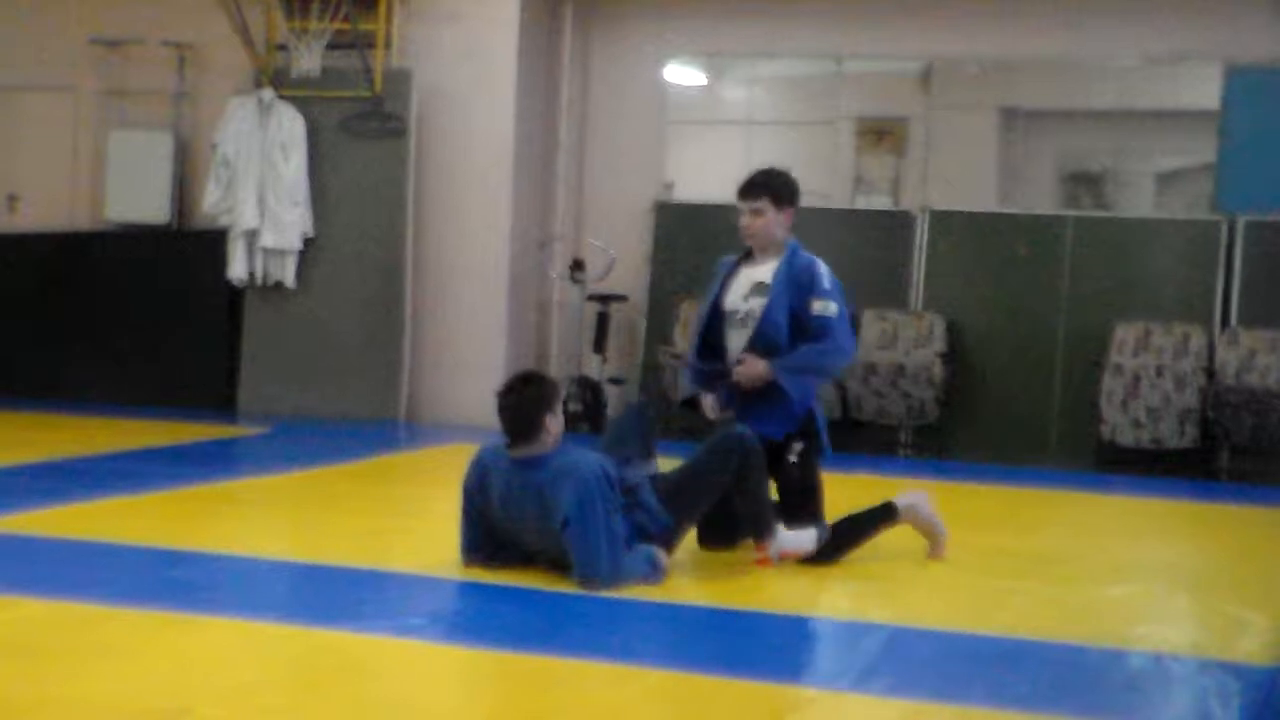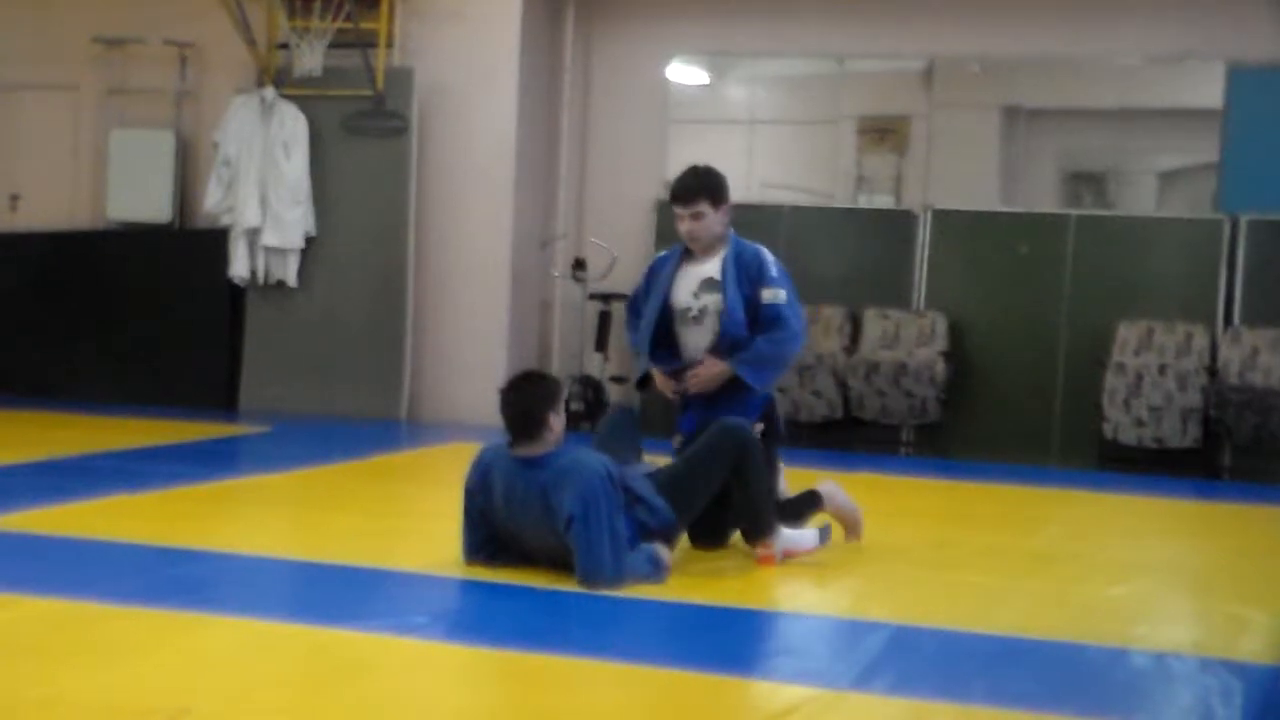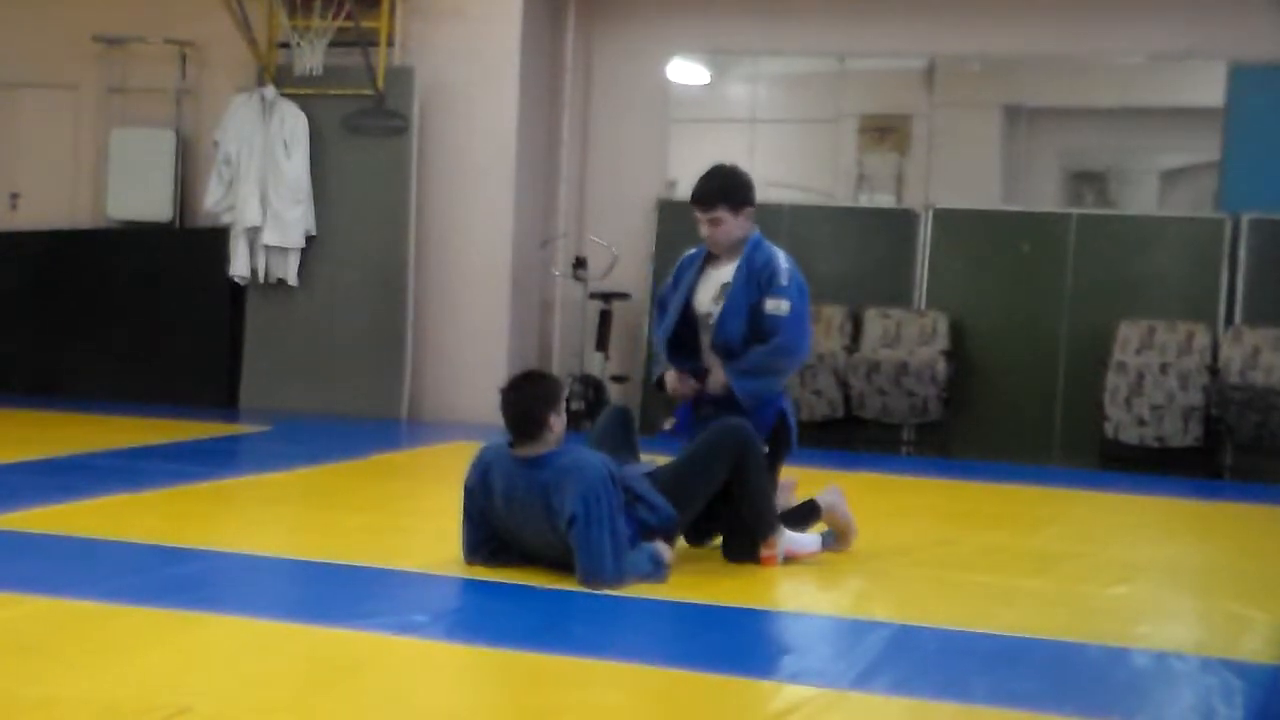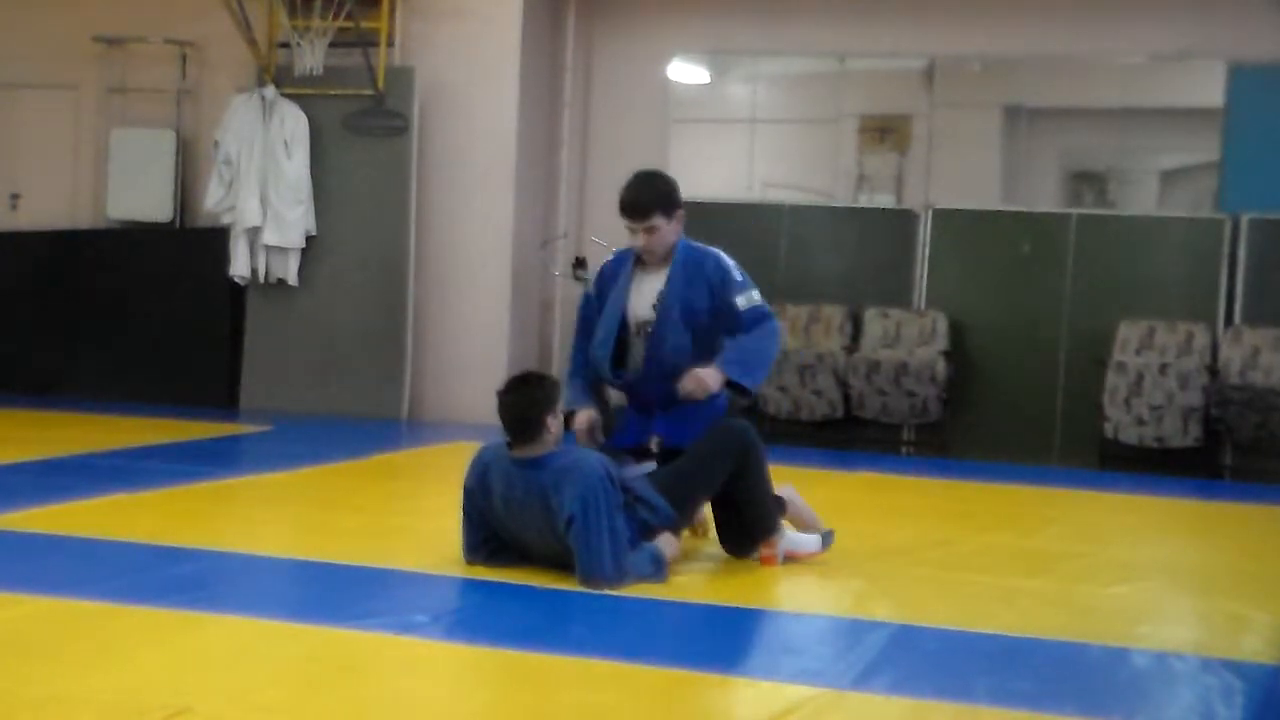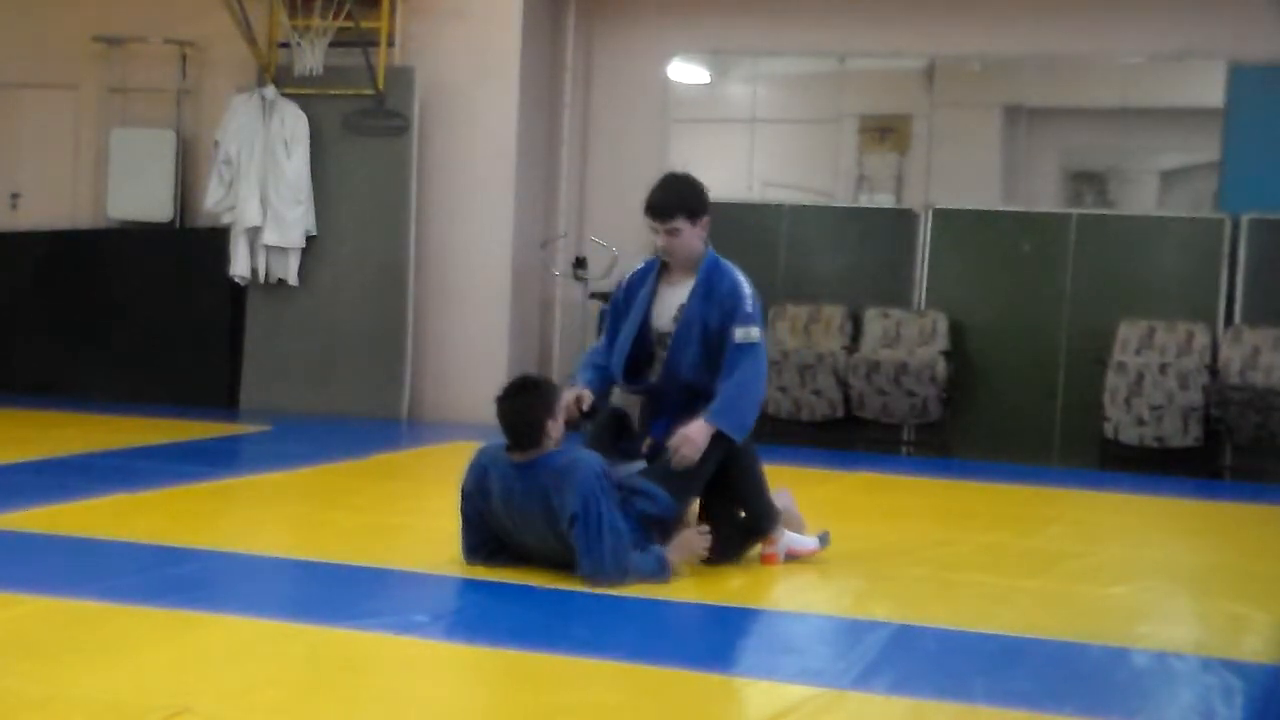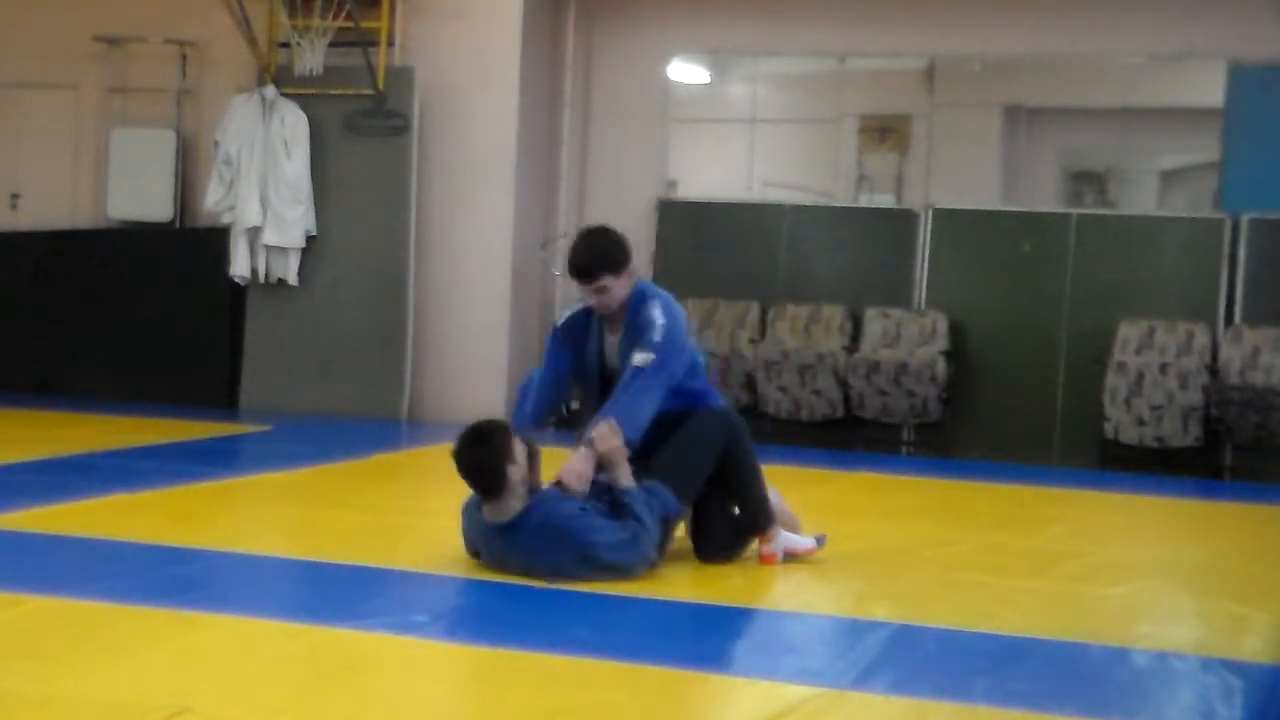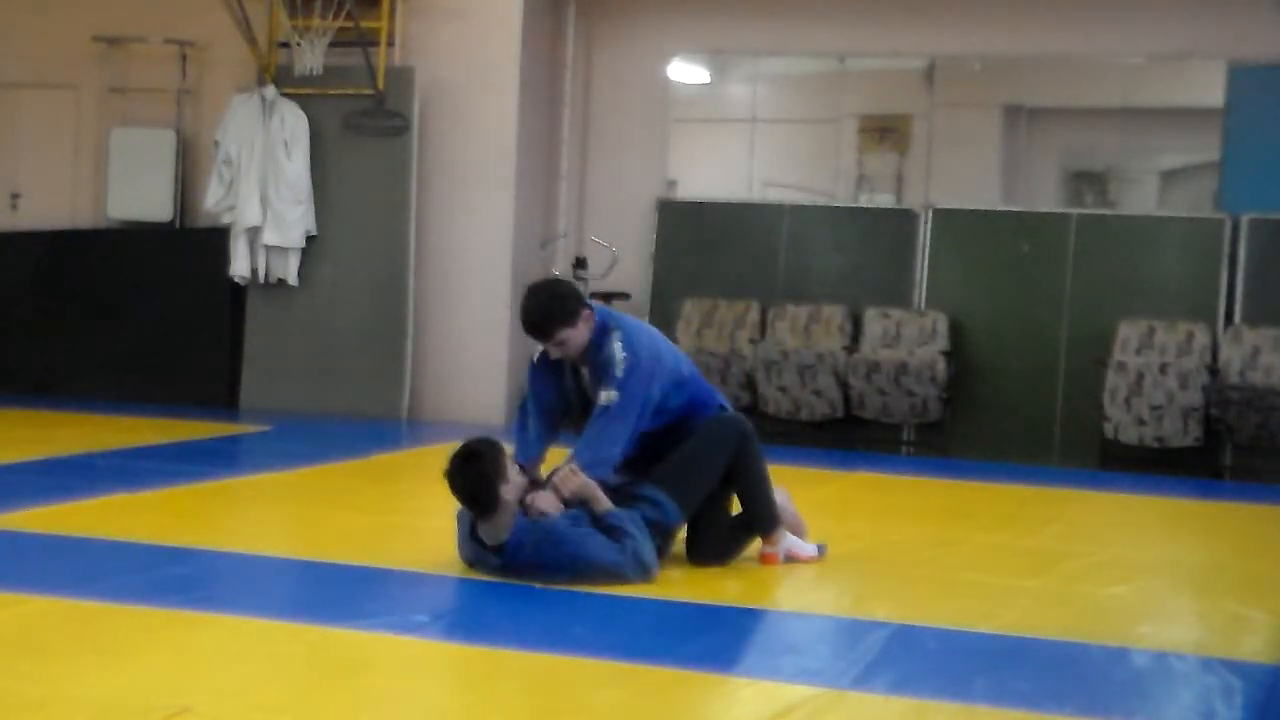
dt=0.7s
person 1, frame 1
left shoulder: (484, 466)
right shoulder: (577, 475)
left elbow: (479, 552)
right elbow: (600, 572)
left wrist: (547, 551)
right wrist: (650, 562)
right hip: (634, 528)
left knee: (639, 415)
right knee: (736, 442)
right ankle: (770, 541)
person 1, frame 2
left shoulder: (485, 465)
right shoulder: (583, 473)
left elbow: (478, 551)
right elbow: (602, 572)
left wrist: (537, 546)
right wrist: (651, 560)
right hip: (643, 523)
left knee: (624, 416)
right knee: (734, 435)
right ankle: (771, 539)
person 1, frame 3
left shoulder: (485, 464)
right shoulder: (584, 474)
left elbow: (479, 551)
right elbow: (604, 572)
left wrist: (545, 548)
right wrist: (654, 558)
left hip: (586, 516)
right hip: (641, 524)
left knee: (618, 416)
right knee: (735, 435)
right ankle: (771, 540)
person 1, frame 4
left shoulder: (485, 464)
right shoulder: (583, 473)
left elbow: (479, 551)
right elbow: (604, 572)
left wrist: (539, 548)
right wrist: (658, 554)
right hip: (638, 530)
right knee: (735, 436)
right ankle: (773, 539)
person 1, frame 5
left shoulder: (483, 465)
right shoulder: (582, 471)
left elbow: (479, 552)
right elbow: (607, 571)
left wrist: (546, 546)
right wrist: (671, 556)
person 1, frame 6
left shoulder: (472, 517)
right shoulder: (561, 527)
right elbow: (639, 548)
left wrist: (530, 484)
right wrist: (620, 467)
right hip: (638, 523)
right knee: (716, 425)
right ankle: (765, 528)
person 1, frame 7
left shoulder: (468, 529)
right shoulder: (558, 545)
right elbow: (638, 562)
left wrist: (536, 501)
right wrist: (595, 497)
right hip: (640, 521)
right knee: (731, 430)
right ankle: (774, 536)
person 2, frame 1
left shoulder: (809, 274)
right shoulder: (728, 269)
left elbow: (837, 348)
right elbow: (706, 338)
left wrist: (772, 371)
right wrist: (706, 390)
left hip: (787, 422)
right hip: (736, 420)
right knee: (716, 537)
right ankle: (774, 509)
person 2, frame 2
left shoulder: (755, 260)
right shoulder: (663, 266)
left elbow: (788, 333)
right elbow: (638, 319)
left wrist: (728, 368)
right wrist: (652, 366)
left hip: (747, 408)
right hip: (694, 411)
right knee: (706, 535)
left ankle: (824, 498)
person 2, frame 3
left shoulder: (773, 267)
right shoulder: (691, 264)
left elbow: (789, 346)
right elbow: (663, 319)
left wrist: (731, 377)
right wrist: (669, 370)
left hip: (756, 416)
right hip: (705, 412)
right knee: (698, 529)
left ankle: (819, 508)
person 2, frame 4
left shoulder: (712, 268)
right shoulder: (612, 273)
left elbow: (762, 326)
right elbow: (587, 344)
left wrist: (721, 370)
right wrist: (584, 403)
left hip: (692, 421)
right hip: (635, 419)
person 2, frame 5
left shoulder: (731, 287)
right shoulder: (639, 280)
left elbow: (747, 369)
right elbow: (611, 345)
left wrist: (708, 425)
right wrist: (588, 385)
left hip: (704, 428)
right hip: (653, 417)
left knee: (717, 547)
left ankle: (767, 525)
person 2, frame 6
left shoulder: (658, 314)
right shoulder: (576, 322)
left elbow: (638, 391)
right elbow: (546, 382)
left wrist: (589, 451)
left hip: (693, 426)
right hip: (637, 437)
left ankle: (767, 525)
person 2, frame 7
left shoulder: (625, 345)
left elbow: (608, 428)
right elbow: (538, 418)
right wrist: (524, 476)
left hip: (698, 430)
right hip: (646, 441)
